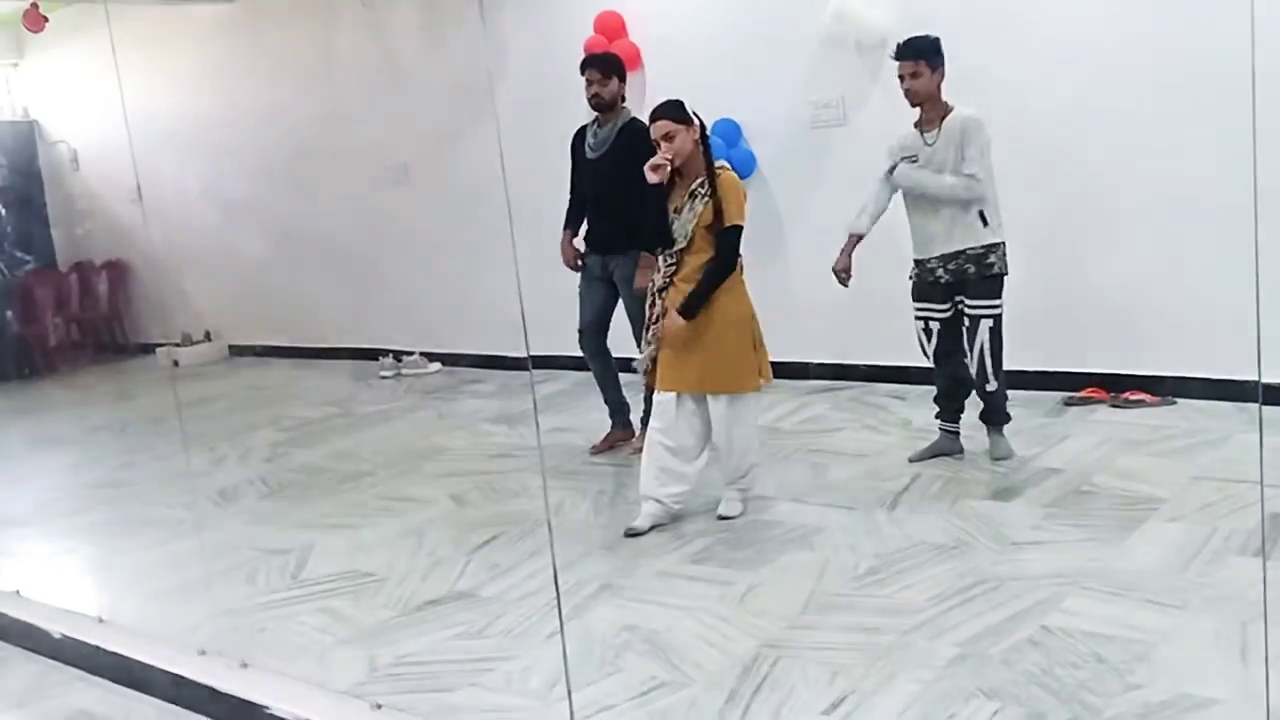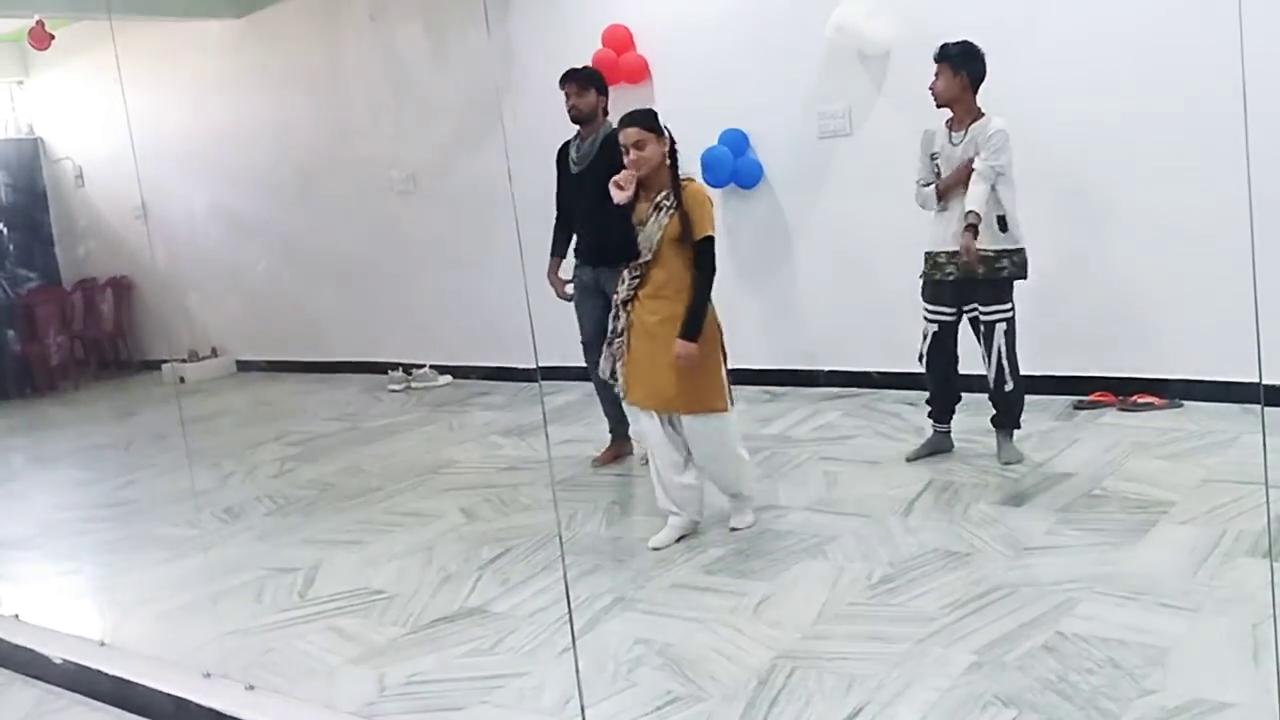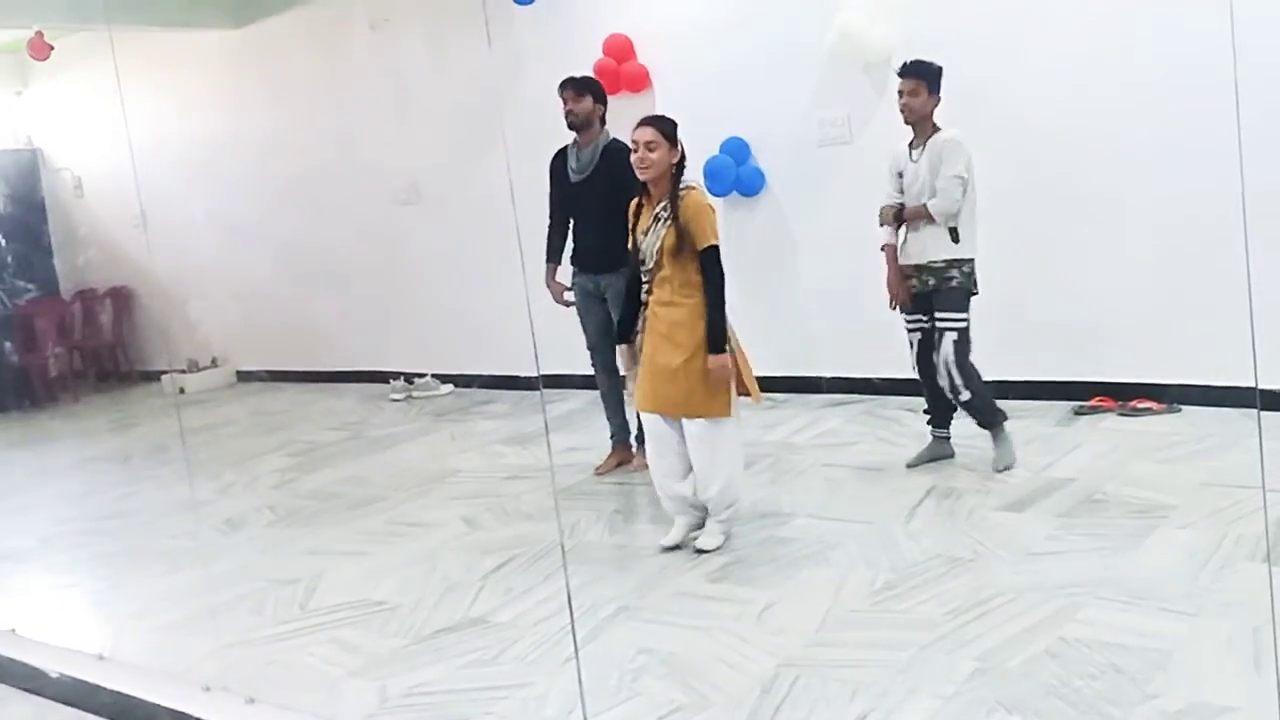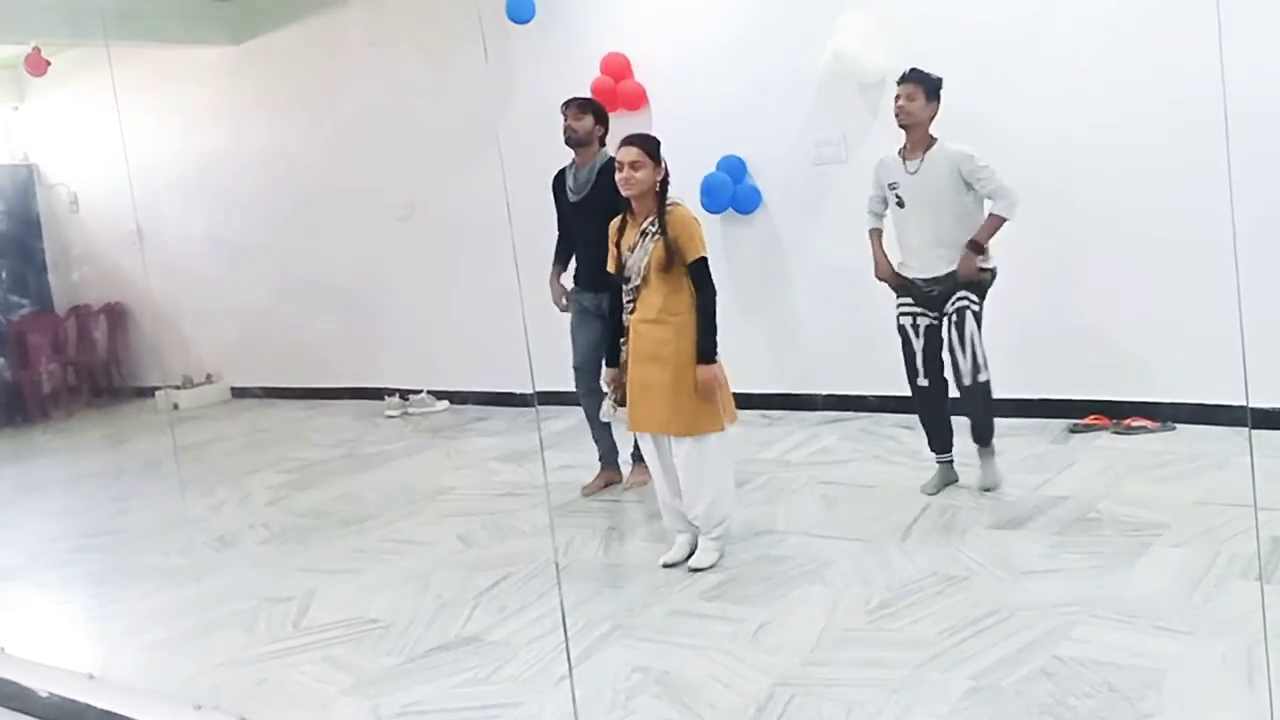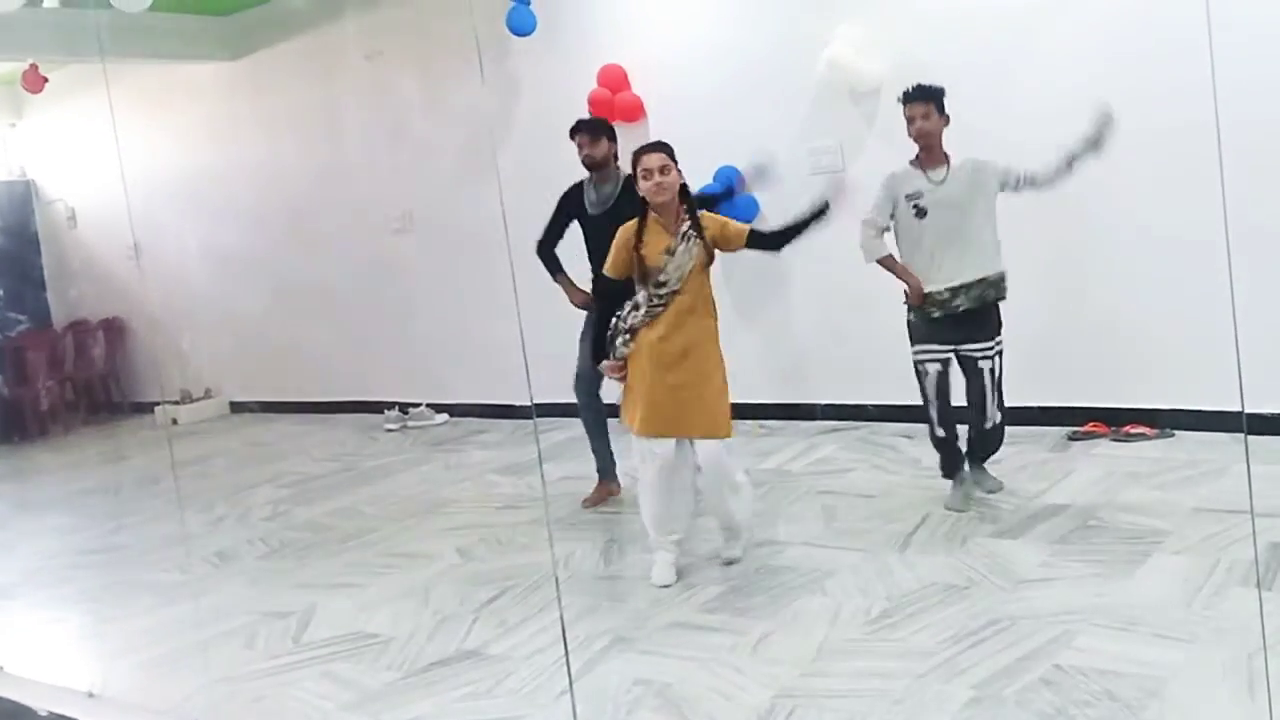
dt=1s
person 1, frame 1
left shoulder: (724, 183)
right shoulder: (668, 185)
left elbow: (727, 257)
left wrist: (689, 311)
right wrist: (652, 188)
left hip: (717, 310)
right hip: (675, 309)
left knee: (728, 405)
right knee: (670, 411)
left ankle: (736, 487)
right ankle: (660, 500)
person 1, frame 2
left shoulder: (691, 195)
right shoulder: (629, 198)
left elbow: (705, 269)
left wrist: (690, 333)
right wrist: (620, 206)
left hip: (686, 323)
right hip: (643, 327)
left knee: (703, 423)
right knee: (655, 427)
left ankle: (741, 493)
right ankle: (681, 512)
person 1, frame 3
left shoulder: (693, 204)
right shoulder: (638, 208)
left elbow: (715, 278)
left wrist: (717, 346)
right wrist: (626, 334)
left hip: (695, 330)
right hip: (656, 331)
left knee: (706, 428)
right knee: (659, 429)
left ankle: (718, 517)
right ankle: (686, 513)
person 1, frame 4
left shoulder: (678, 219)
right shoulder: (619, 228)
left elbow: (705, 290)
right elbow: (619, 297)
left wrist: (705, 356)
right wrist: (613, 359)
left hip: (682, 346)
right hip: (642, 350)
left knee: (696, 443)
right knee: (657, 446)
left ankle: (710, 535)
right ankle: (683, 531)
person 1, frame 5
left shoulder: (706, 226)
right shoulder: (631, 234)
left elbow: (773, 242)
right elbow: (607, 296)
left wrist: (822, 211)
right wrist: (603, 353)
left hip: (700, 356)
right hip: (652, 360)
left knee: (710, 453)
right knee: (657, 455)
left ankle: (734, 528)
right ankle: (664, 549)
person 2, frame 1
left shoulder: (968, 124)
right shoulder: (902, 145)
left elbow: (973, 186)
right elbow: (879, 196)
left wrist: (910, 177)
right wrist: (847, 250)
left hip: (979, 256)
right hip: (929, 263)
left knee: (984, 352)
right knee: (943, 354)
left ankle: (996, 429)
right ankle: (949, 433)
person 2, frame 2
left shoulder: (993, 132)
right shoulder: (932, 138)
left elbow: (981, 184)
left wrist: (970, 231)
right wrist: (949, 183)
left hip: (989, 258)
right hip: (940, 258)
left knee: (999, 351)
right knee: (936, 350)
left ankle: (1005, 434)
right ankle: (940, 431)
person 2, frame 3
left shoulder: (949, 144)
right shoulder: (900, 157)
left elbow: (945, 205)
right elbow: (890, 221)
left wrist: (902, 212)
right wrist: (893, 272)
left hip: (951, 267)
right hip: (913, 271)
left knee: (951, 358)
right knee: (925, 359)
left ankle: (998, 431)
right ankle: (940, 437)
person 2, frame 4
left shoulder: (956, 157)
right shoulder: (885, 167)
left elbow: (1004, 198)
right elbow: (874, 213)
left wrist: (976, 248)
right wrist: (878, 254)
left hip: (963, 275)
right hip: (913, 282)
left knee: (966, 358)
right knee: (922, 372)
left ankle: (986, 450)
right ankle: (945, 463)
person 2, frame 5
left shoulder: (979, 172)
right shoulder: (898, 182)
left elbow: (1040, 180)
right elbow: (870, 237)
left wrist: (1081, 150)
right wrist: (909, 279)
left hip: (978, 299)
right hip: (928, 306)
left knee: (986, 392)
right knee: (935, 393)
left ankle: (977, 462)
right ankle: (957, 478)
person 3, frame 1
left shoulder: (638, 135)
right shoulder: (581, 138)
left elbow: (653, 202)
left wrist: (647, 261)
right wrist: (568, 238)
left hip: (631, 256)
right hip: (594, 257)
left knee: (647, 341)
right knee: (590, 338)
left ankle: (650, 424)
right ankle: (620, 423)
person 3, frame 2
left shoulder: (620, 147)
right shoulder: (565, 153)
left wrist: (632, 269)
right wrist: (554, 268)
left hip: (622, 268)
right hip: (586, 270)
right knee: (594, 353)
right ankle: (619, 436)
person 3, frame 3
left shoulder: (618, 155)
right shoulder: (561, 161)
right elbow: (558, 220)
right wrist: (551, 273)
left hip: (621, 273)
right hip: (585, 276)
right knee: (602, 360)
left ankle: (646, 442)
right ankle: (620, 444)
person 3, frame 4
left shoulder: (615, 174)
right shoulder: (561, 181)
right wrist: (555, 275)
right hip: (586, 295)
right knee: (584, 378)
left ankle: (642, 459)
right ankle: (609, 465)
person 3, frame 5
left shoulder: (639, 190)
right shoulder: (575, 196)
left elbow: (696, 204)
right elbow: (545, 246)
left wrist: (730, 193)
right wrist: (568, 287)
right knee: (585, 386)
right ankle: (607, 478)
